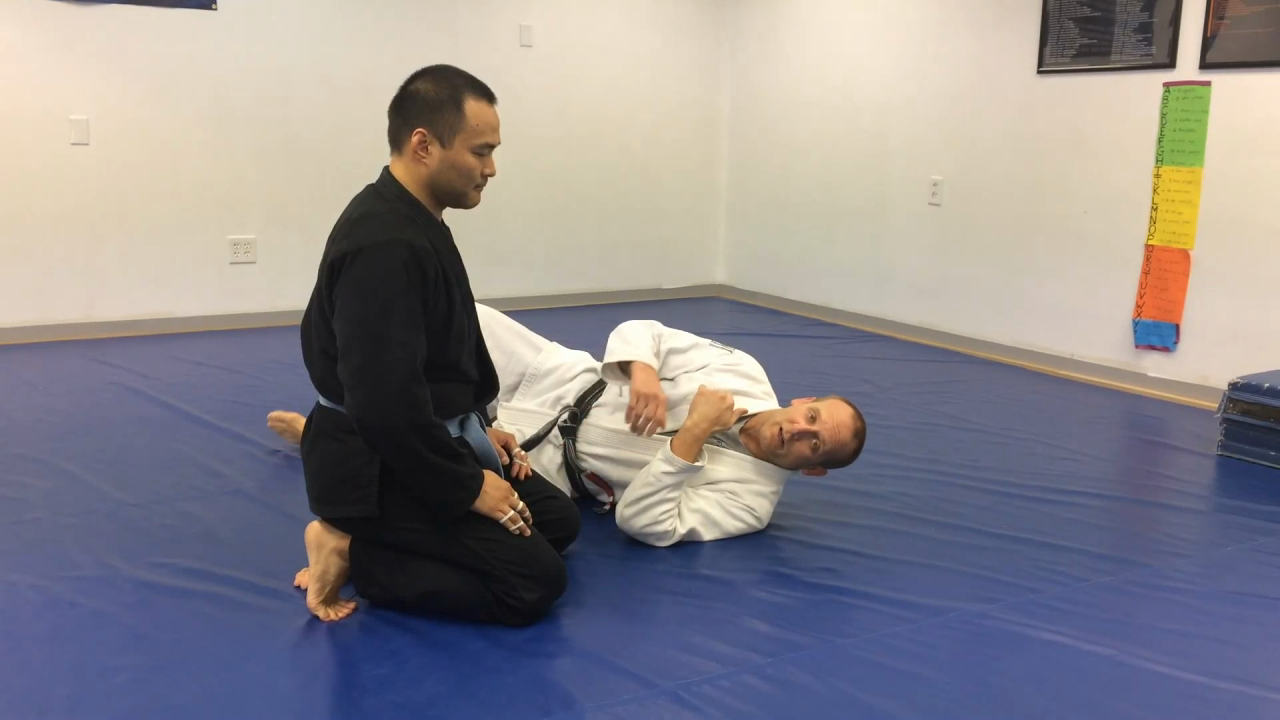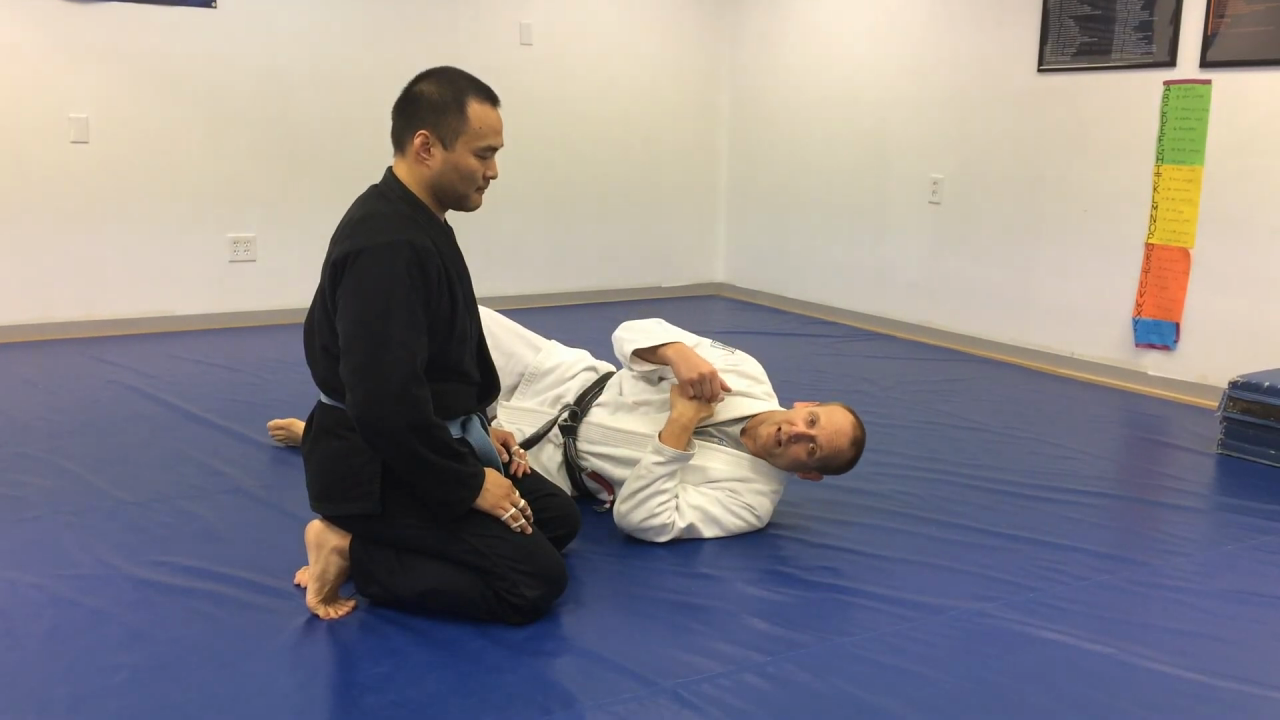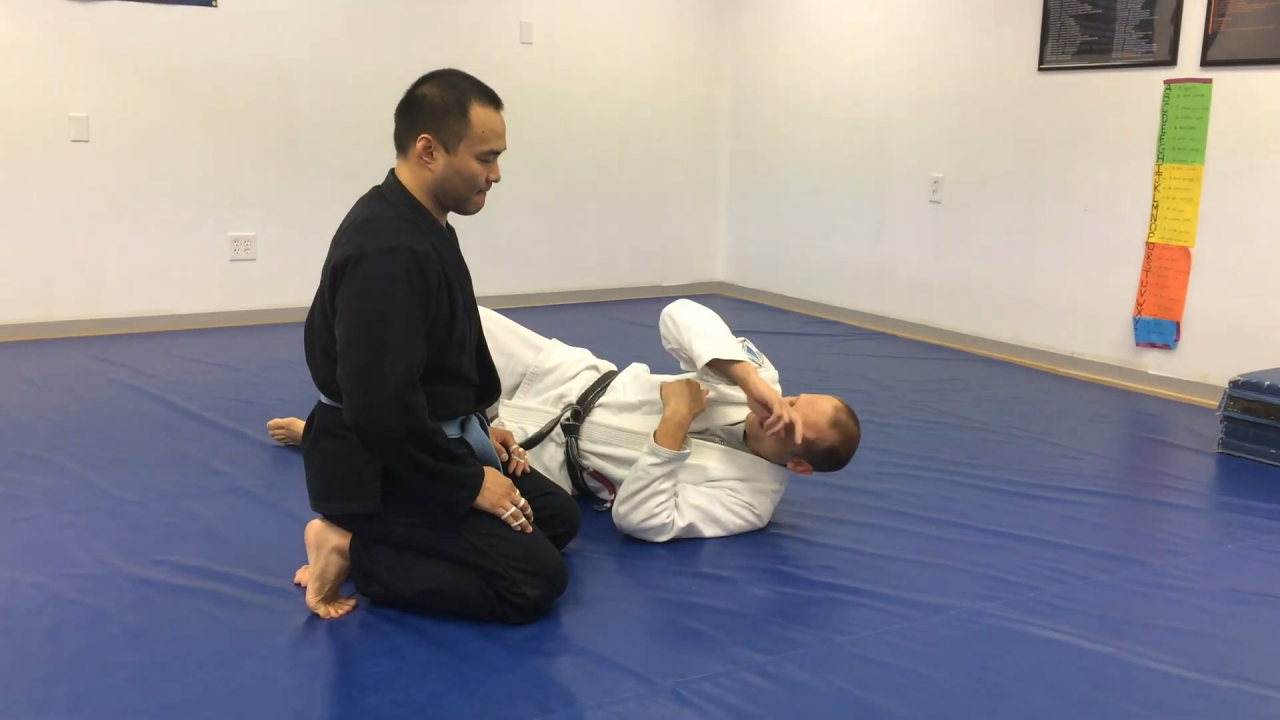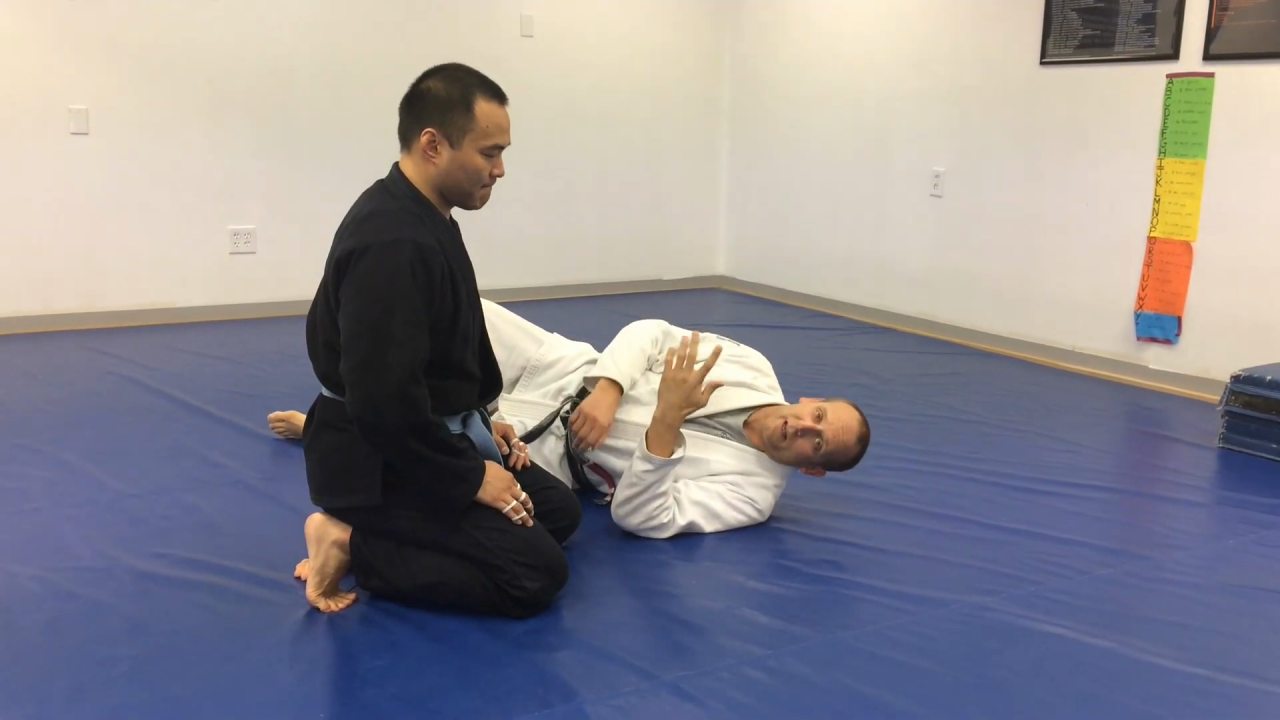
dt=1s
person 1, frame 1
left shoulder: (751, 499)
right shoulder: (745, 373)
left elbow: (644, 522)
right elbow: (639, 332)
left wrist: (694, 436)
right wrist: (642, 373)
left hip: (550, 461)
right hip: (573, 382)
person 1, frame 2
left shoulder: (751, 498)
right shoulder: (746, 377)
left elbow: (641, 519)
right elbow: (630, 335)
left wrist: (681, 425)
right wrist: (678, 353)
left hip: (552, 458)
right hip: (577, 381)
person 1, frame 3
left shoulder: (751, 500)
right shoulder: (760, 379)
left elbow: (640, 518)
right elbow: (680, 316)
left wrist: (676, 423)
right wrist: (750, 383)
left hip: (553, 458)
right hip: (578, 379)
person 1, frame 4
left shoulder: (752, 492)
right shoulder: (752, 367)
left elbow: (640, 515)
right elbow: (650, 335)
left wrist: (668, 419)
right wrist: (608, 388)
left hip: (554, 449)
right hip: (572, 372)
person 2, frame 1
left shoulder: (413, 221)
right shoulder: (383, 245)
right elbow: (385, 404)
left wrist: (477, 432)
right wrist: (467, 486)
left hip: (423, 442)
right hip: (378, 464)
left knee: (556, 521)
right knee: (533, 582)
left ankle: (367, 539)
right ankle: (350, 553)
person 2, frame 2
left shoulder: (417, 222)
right shoulder: (386, 245)
right elbow: (385, 403)
left wrist: (476, 431)
right wrist: (468, 484)
left hip: (424, 442)
right hip: (377, 463)
left knee: (557, 519)
right knee: (534, 580)
left ankle: (369, 539)
right ankle: (352, 552)
person 2, frame 3
left shoulder: (421, 224)
right shoulder: (385, 250)
right elbow: (380, 407)
left wrist: (474, 429)
right wrist: (467, 483)
left hip: (427, 442)
right hip: (377, 465)
left knee: (556, 518)
right knee: (533, 580)
left ankle: (384, 539)
right ankle: (353, 551)
person 2, frame 4
left shoulder: (425, 217)
right shoulder: (390, 244)
right elbow: (383, 401)
left wrist: (477, 423)
right wrist: (468, 476)
left hip: (430, 434)
right hip: (378, 458)
left knee: (558, 511)
right knee: (535, 574)
left ankle: (385, 533)
right ankle: (353, 545)
